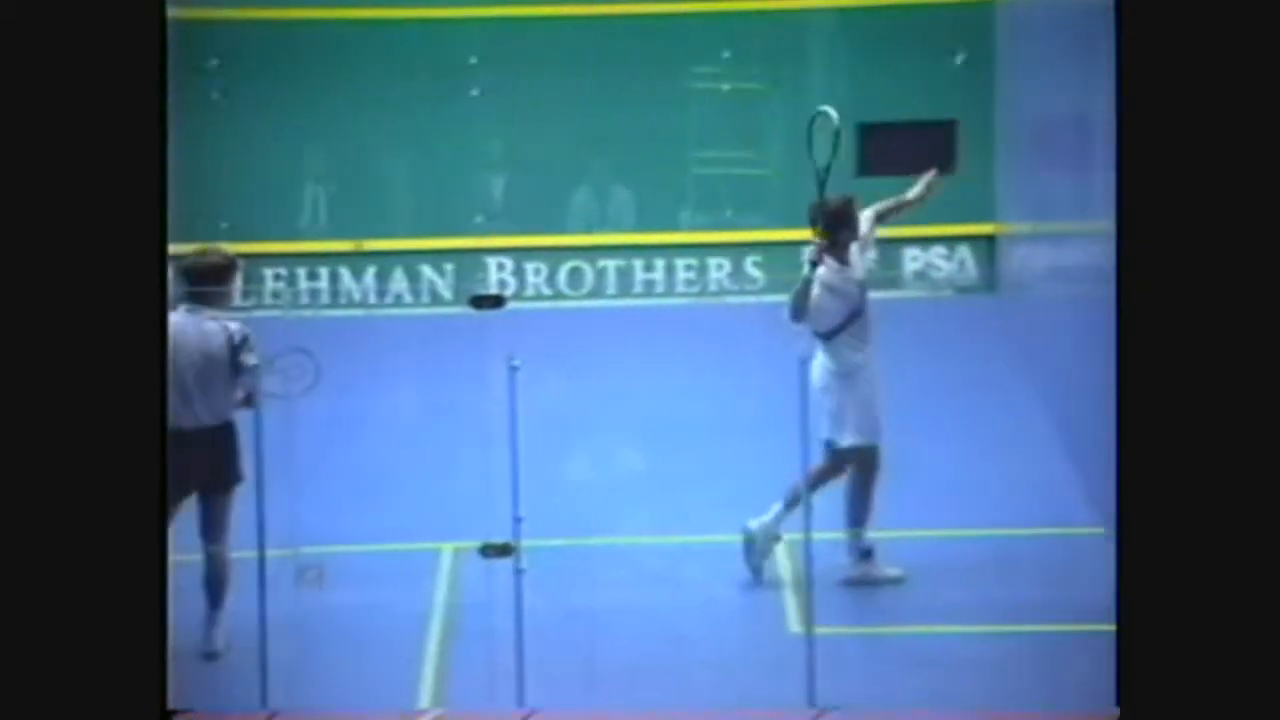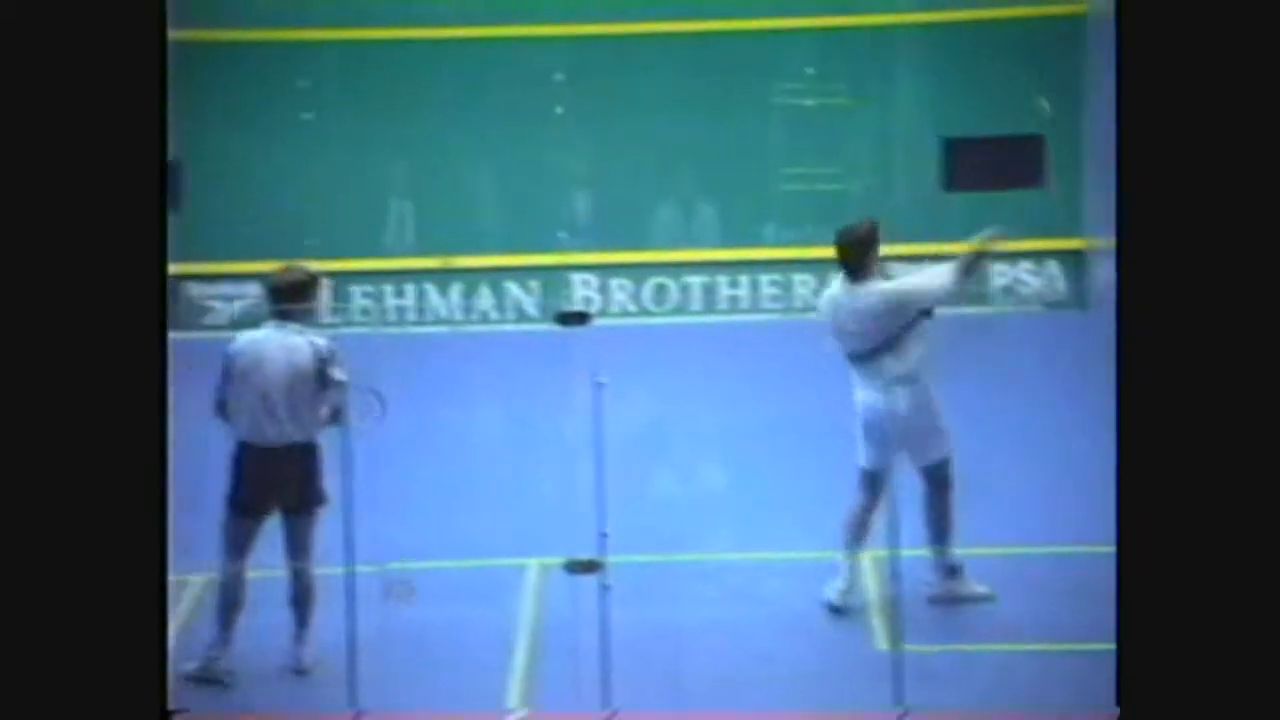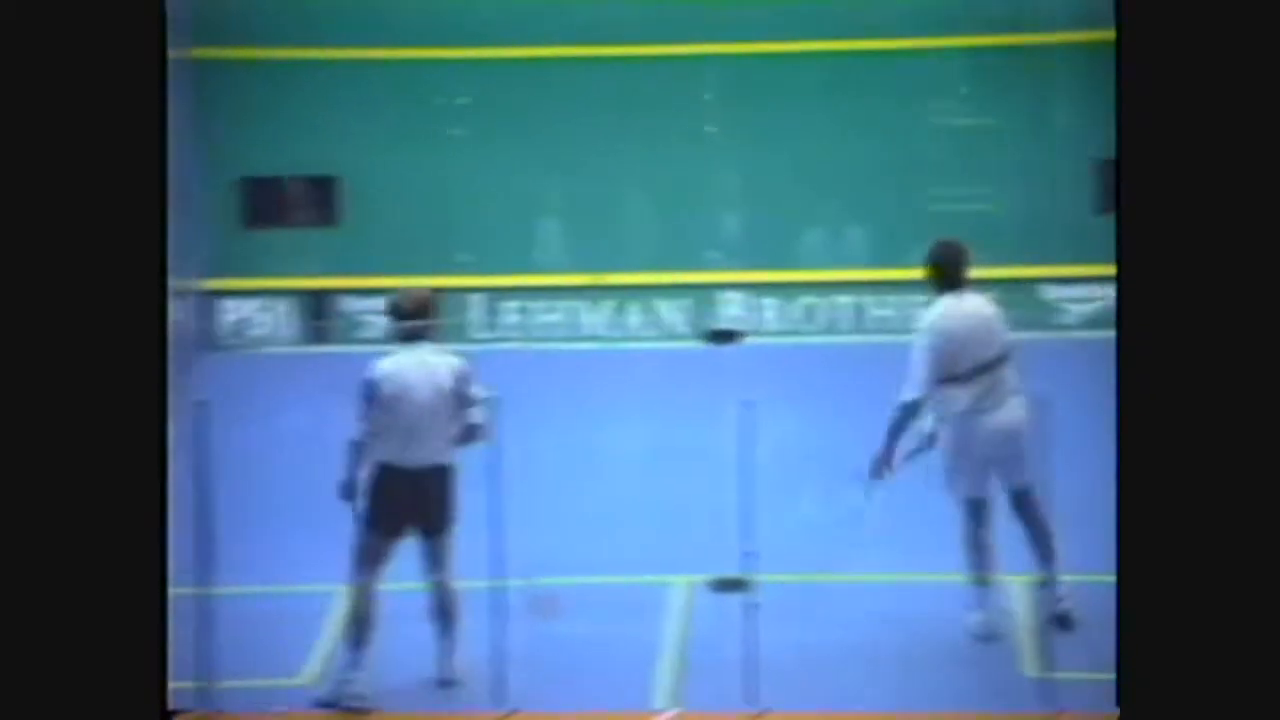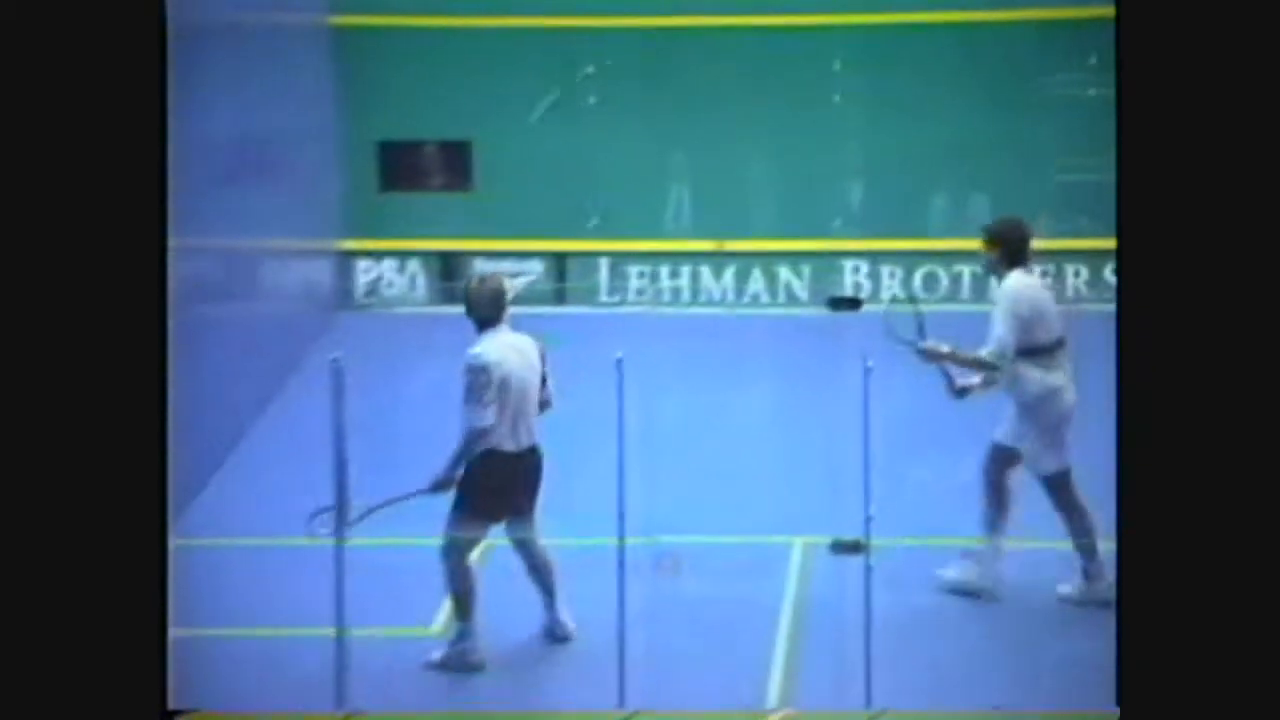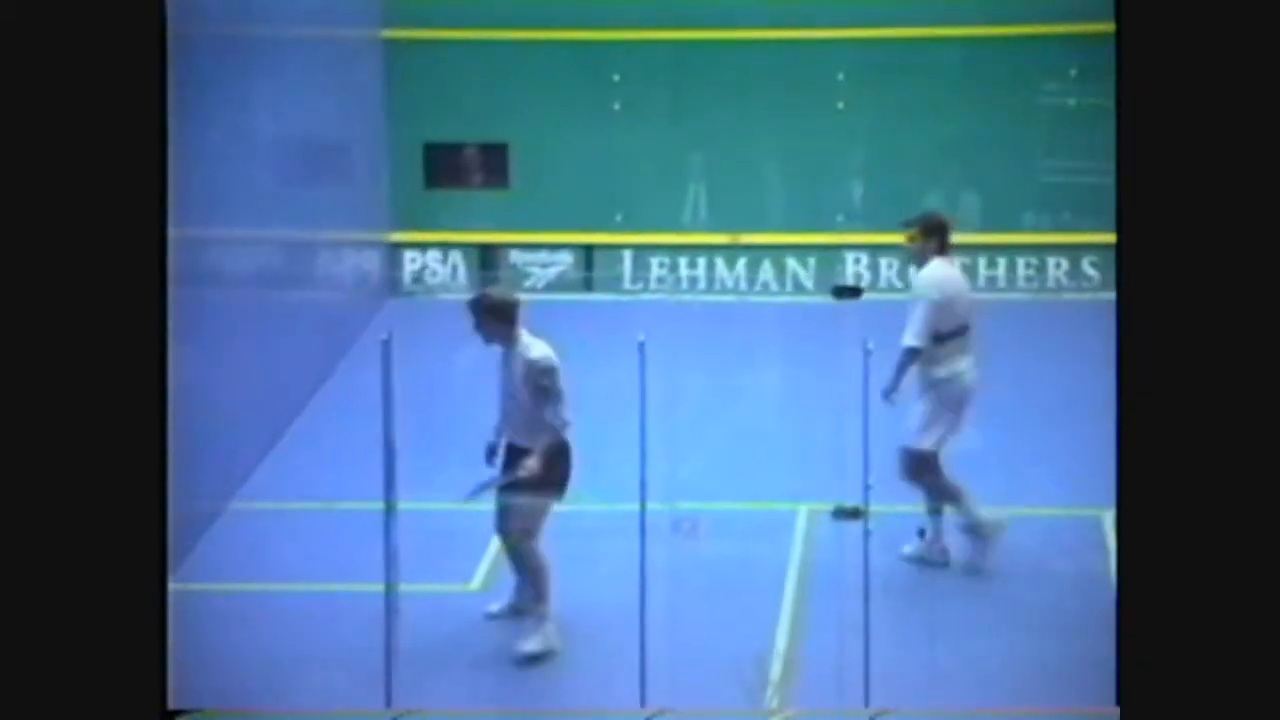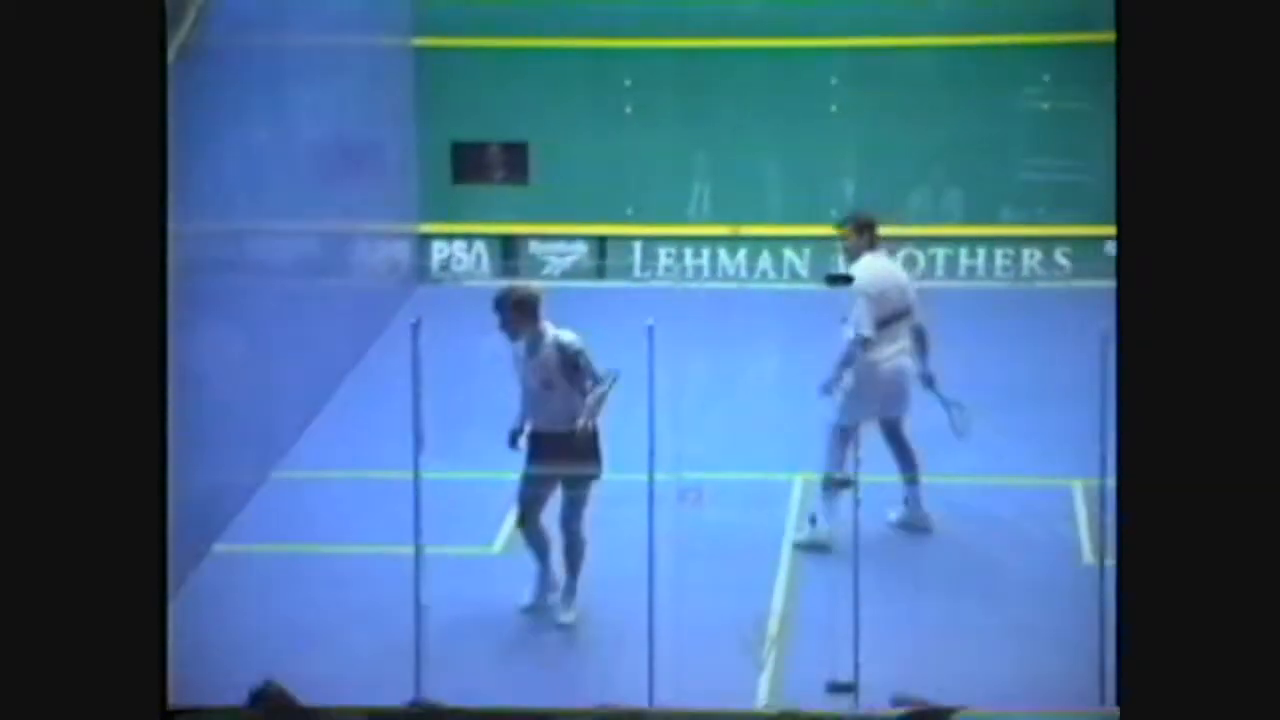
dt=0.3s
person 1, frame 1
left shoulder: (168, 328)
right shoulder: (234, 334)
right elbow: (248, 394)
left hip: (173, 443)
right hip: (215, 443)
right knee: (216, 544)
right ankle: (213, 631)
person 1, frame 2
left shoulder: (239, 345)
right shoulder: (320, 349)
left elbow: (222, 409)
right elbow: (336, 413)
left hip: (251, 460)
right hip: (298, 461)
left knee: (233, 563)
right knee: (300, 562)
left ankle: (217, 656)
right ankle: (300, 648)
person 1, frame 3
left shoulder: (381, 373)
right shoulder: (455, 367)
left elbow: (364, 436)
right elbow: (475, 429)
left wrist: (351, 477)
left hip: (394, 482)
right hip: (437, 479)
left knee: (364, 579)
right knee: (440, 574)
left ankle: (352, 678)
right ankle: (447, 661)
person 1, frame 4
left shoulder: (480, 357)
right shoulder: (530, 347)
left elbow: (480, 425)
right elbow: (542, 402)
left wrist: (451, 470)
left hip: (494, 465)
right hip: (528, 459)
left knee: (454, 551)
right knee: (525, 539)
left ankle: (466, 645)
right ankle: (556, 616)
person 1, frame 5
left shoulder: (537, 358)
right shoulder: (506, 354)
left elbow: (558, 418)
left wrist: (538, 458)
right wrist: (498, 437)
left hip: (545, 458)
right hip: (518, 452)
left knee: (524, 537)
right knee: (506, 527)
left ankle: (543, 626)
right ankle: (524, 597)
person 1, frame 6
left shoulder: (566, 345)
right shoulder: (520, 350)
left elbow: (598, 387)
left wrist: (587, 416)
right wrist: (519, 423)
left hip: (576, 440)
right hip: (542, 440)
left knee: (570, 522)
right knee: (525, 516)
left ankle: (570, 594)
right ankle: (545, 579)
person 2, frame 1
left shoulder: (850, 250)
right shoulder: (822, 282)
left elbow: (872, 215)
right elbow: (797, 315)
left wrist: (908, 198)
right wrist: (811, 270)
left hip: (847, 373)
right hip: (845, 376)
left knee: (834, 463)
right knee: (865, 465)
left ankle: (767, 525)
right ankle: (861, 560)
person 2, frame 2
left shoulder: (830, 302)
right shoulder: (889, 295)
right elbow: (950, 279)
right wrist: (977, 250)
left hip: (869, 403)
right hip: (906, 401)
left knee: (868, 494)
right knee: (938, 483)
left ankle: (844, 583)
right ankle: (947, 577)
person 2, frame 3
left shoulder: (931, 324)
right shoulder: (987, 309)
left elbow: (914, 398)
left wrist: (887, 447)
left hip: (969, 431)
right hip: (1011, 417)
left knee: (974, 519)
right knee: (1028, 507)
left ankle: (985, 611)
right ankle: (1055, 597)
person 2, frame 4
left shoulder: (1012, 292)
right shoulder: (1031, 286)
left elbow: (995, 360)
left wrist: (945, 354)
right wrist: (981, 383)
left hip: (1041, 403)
right hip: (1041, 399)
left knee: (1060, 490)
right knee: (993, 469)
left ankle: (1096, 580)
right ankle: (984, 569)
person 2, frame 5
left shoulder: (928, 280)
right shoulder: (953, 276)
left elbow: (916, 344)
left wrist: (893, 382)
left hip: (940, 385)
right hip: (958, 380)
left knee: (915, 466)
right knee: (925, 461)
left ankle: (977, 524)
right ankle: (933, 540)
person 2, frame 6
left shoulder: (861, 274)
right shoulder: (895, 270)
left elbow: (860, 337)
right elbow: (917, 326)
left wrist: (836, 375)
right wrist: (924, 366)
left hip: (871, 370)
right hip: (899, 365)
left knee: (839, 441)
right knee: (894, 433)
left ankle: (823, 526)
right ankle: (915, 510)
